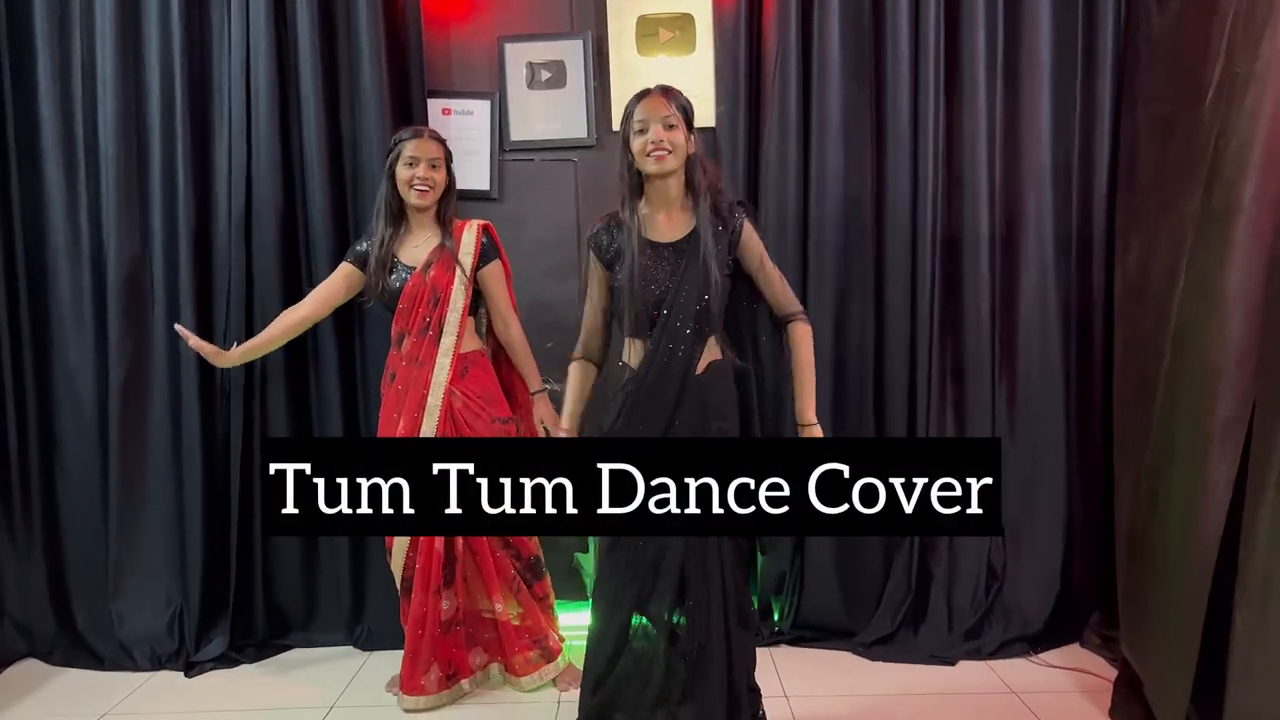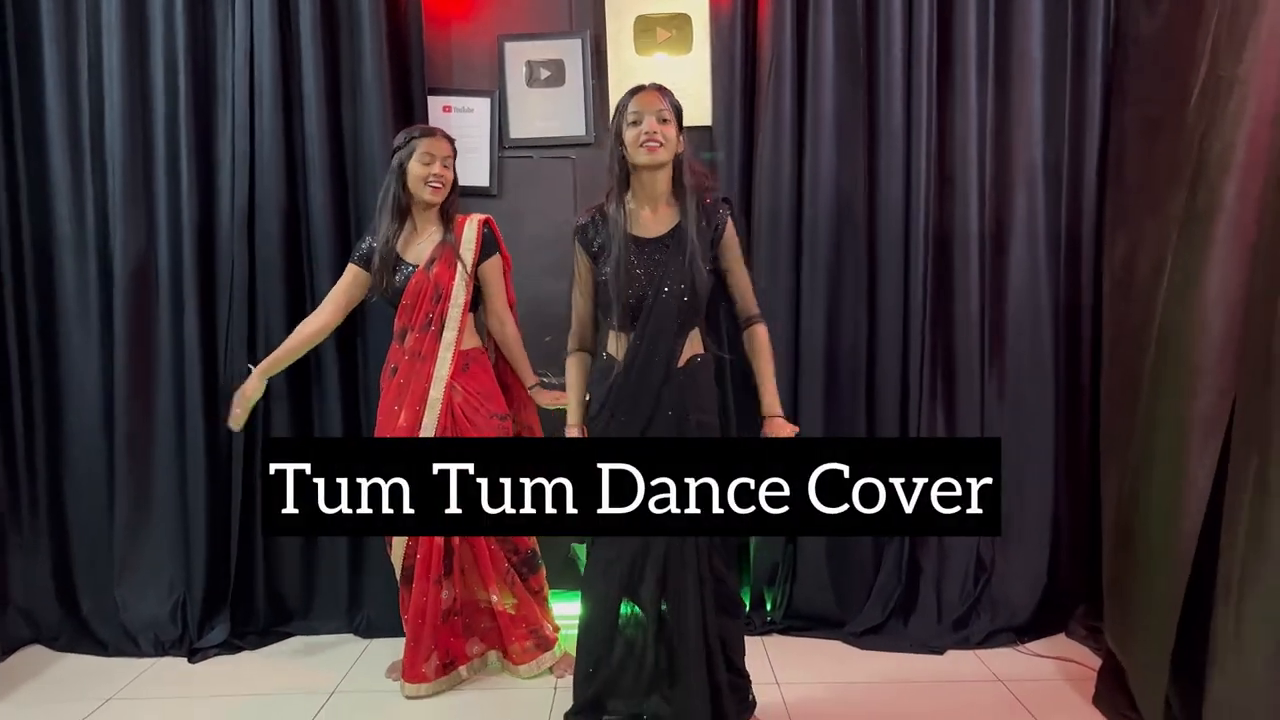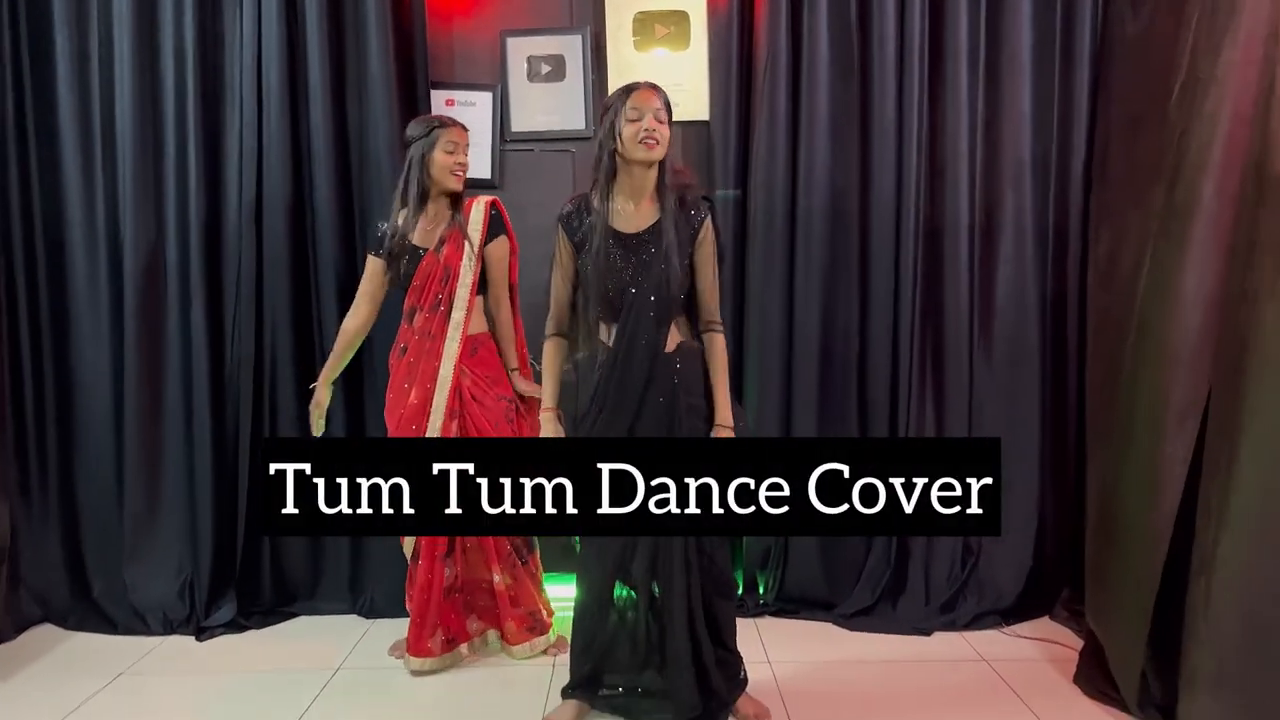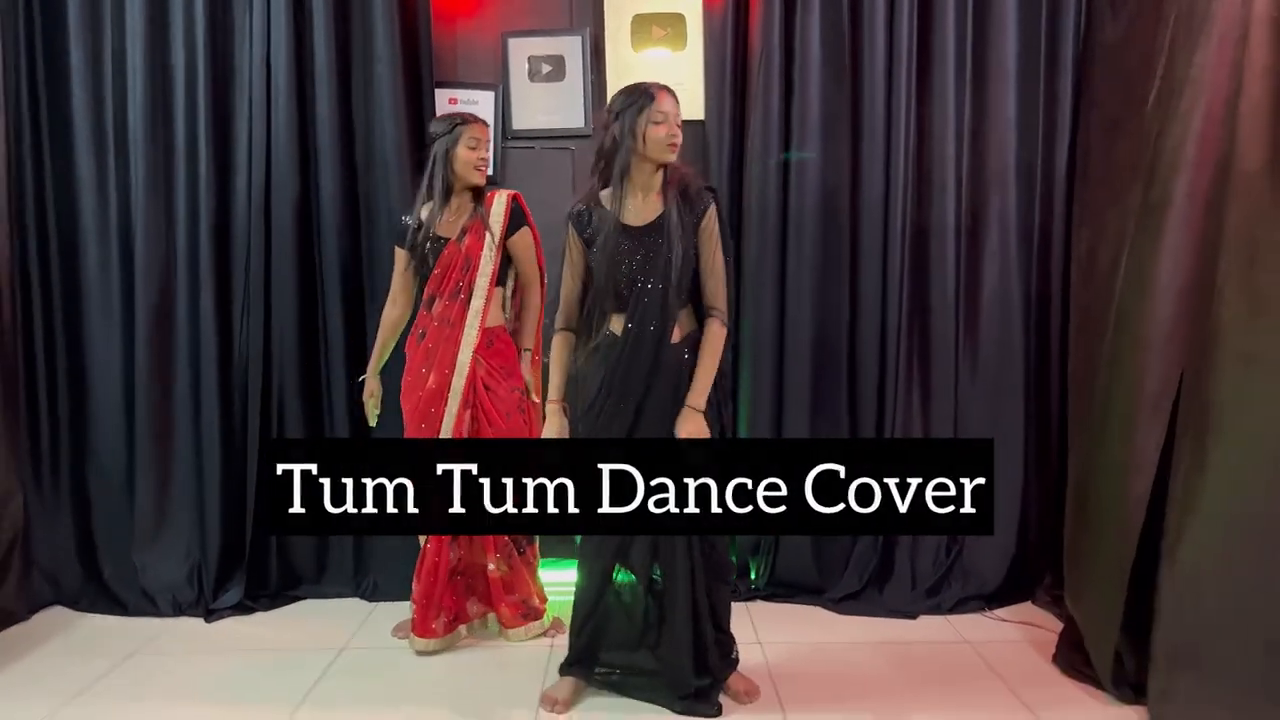
dt=0.2s
person 1, frame 1
left shoulder: (728, 222)
right shoulder: (609, 237)
left elbow: (792, 317)
right elbow: (589, 348)
left wrist: (807, 421)
right wrist: (565, 435)
left hip: (707, 408)
right hip: (630, 411)
left knee: (715, 569)
right knee: (627, 571)
person 1, frame 2
left shoulder: (709, 219)
right shoulder: (595, 229)
left elbow: (750, 320)
right elbow: (580, 341)
left wrist: (773, 414)
right wrist: (574, 427)
left hip: (690, 399)
right hip: (618, 403)
left knee: (699, 556)
right knee: (616, 557)
person 1, frame 3
left shoulder: (691, 215)
right shoulder: (579, 219)
left elbow: (711, 324)
right elbow: (559, 326)
left wrist: (724, 422)
right wrist: (548, 412)
left hip: (678, 386)
right hip: (606, 389)
left knee: (693, 538)
right knee: (608, 540)
person 1, frame 4
left shoulder: (696, 206)
right shoulder: (589, 215)
left elbow: (716, 313)
right elbow: (567, 321)
left wrist: (697, 406)
right wrist: (555, 406)
left hip: (682, 374)
right hip: (614, 378)
right knee: (608, 525)
left ankle: (711, 661)
right ankle: (583, 662)
person 2, frame 1
left shoulder: (474, 238)
right shoulder: (374, 249)
left elbow: (505, 323)
right elbow: (307, 310)
left wrist: (537, 392)
right wrist: (231, 355)
left hip: (472, 395)
right hip: (406, 400)
left knee: (496, 525)
right knee: (418, 533)
left ankle: (538, 651)
right ankle: (440, 660)
person 2, frame 2
left shoulder: (476, 233)
right shoulder: (378, 247)
left elbow: (500, 317)
right elbow: (325, 317)
left wrist: (533, 385)
right wrist: (261, 372)
left hip: (468, 387)
right hip: (406, 392)
left ankle: (534, 641)
right ankle: (438, 647)
person 2, frame 3
left shoulder: (484, 215)
right shoulder: (392, 230)
left elbow: (500, 300)
right elbow: (362, 311)
left wrist: (515, 370)
right wrist: (325, 378)
left hip: (474, 370)
right hip: (414, 374)
left ankle: (523, 623)
right ankle: (440, 625)
person 2, frame 4
left shoulder: (504, 209)
right shoulder: (416, 222)
left elbow: (531, 287)
right elbow: (398, 303)
left wrist: (528, 355)
right wrist: (373, 370)
left hip: (490, 360)
right hip: (429, 363)
left ankle: (517, 607)
right ankle: (440, 607)
